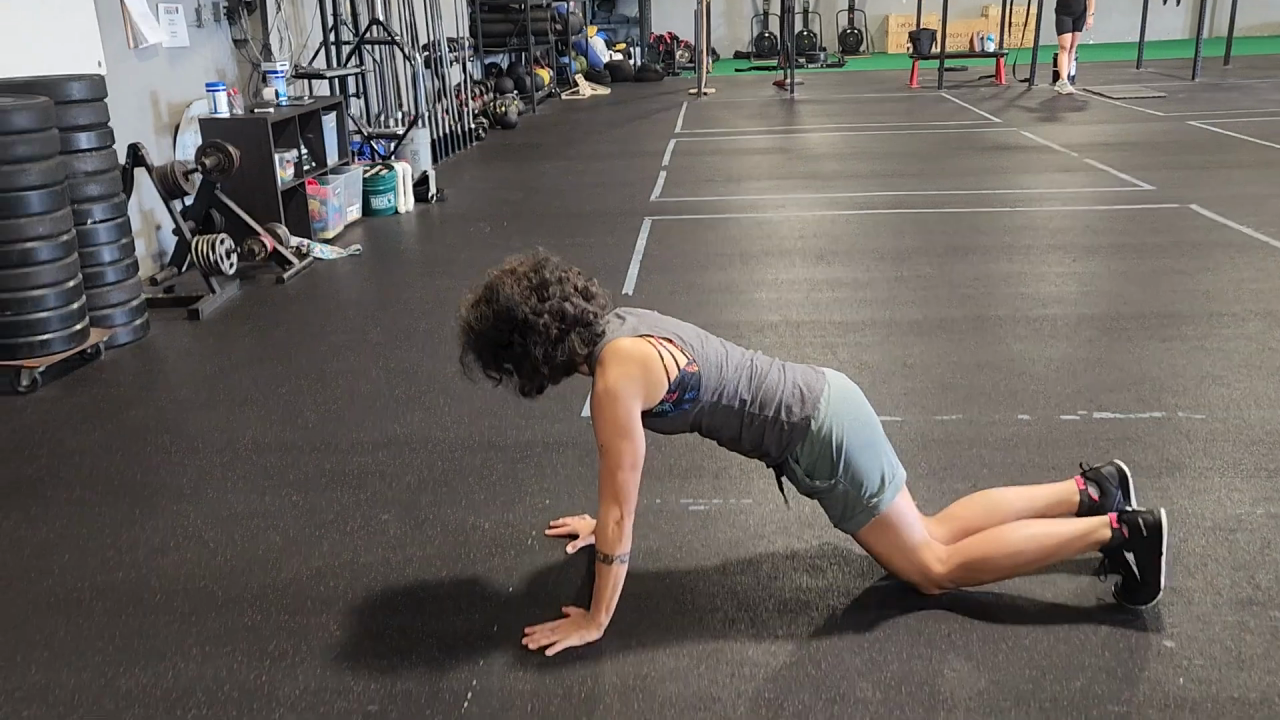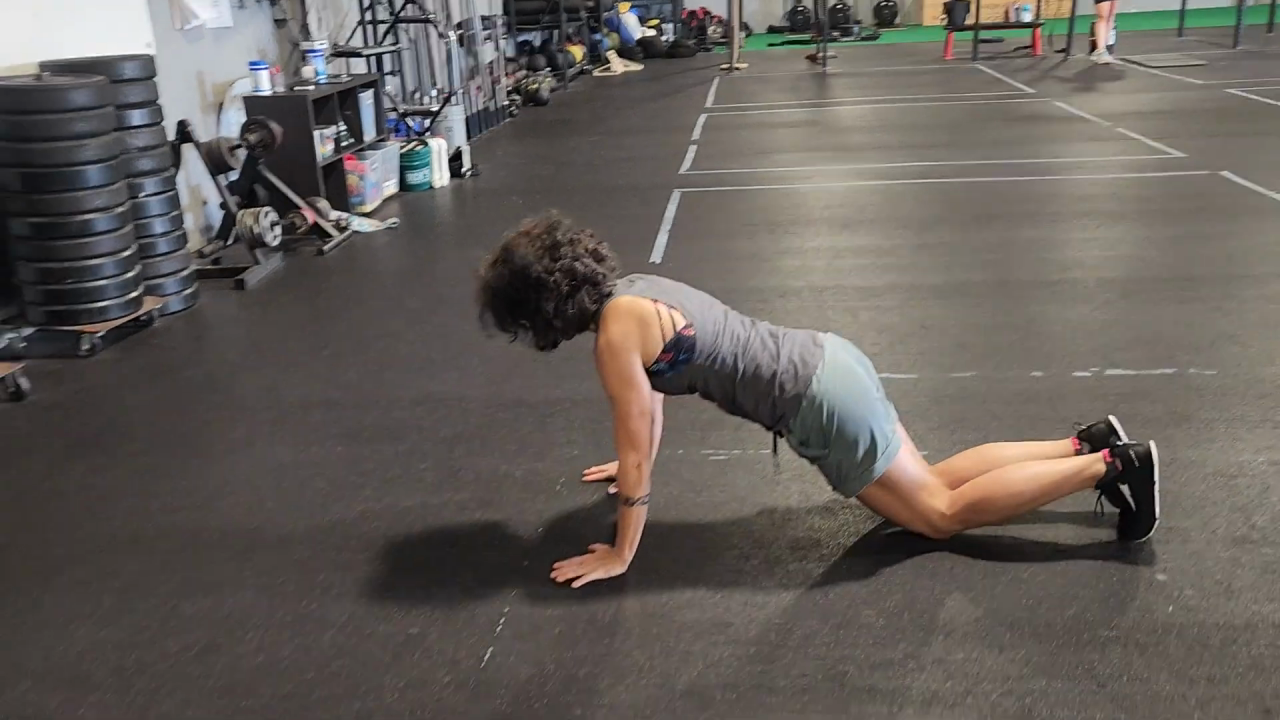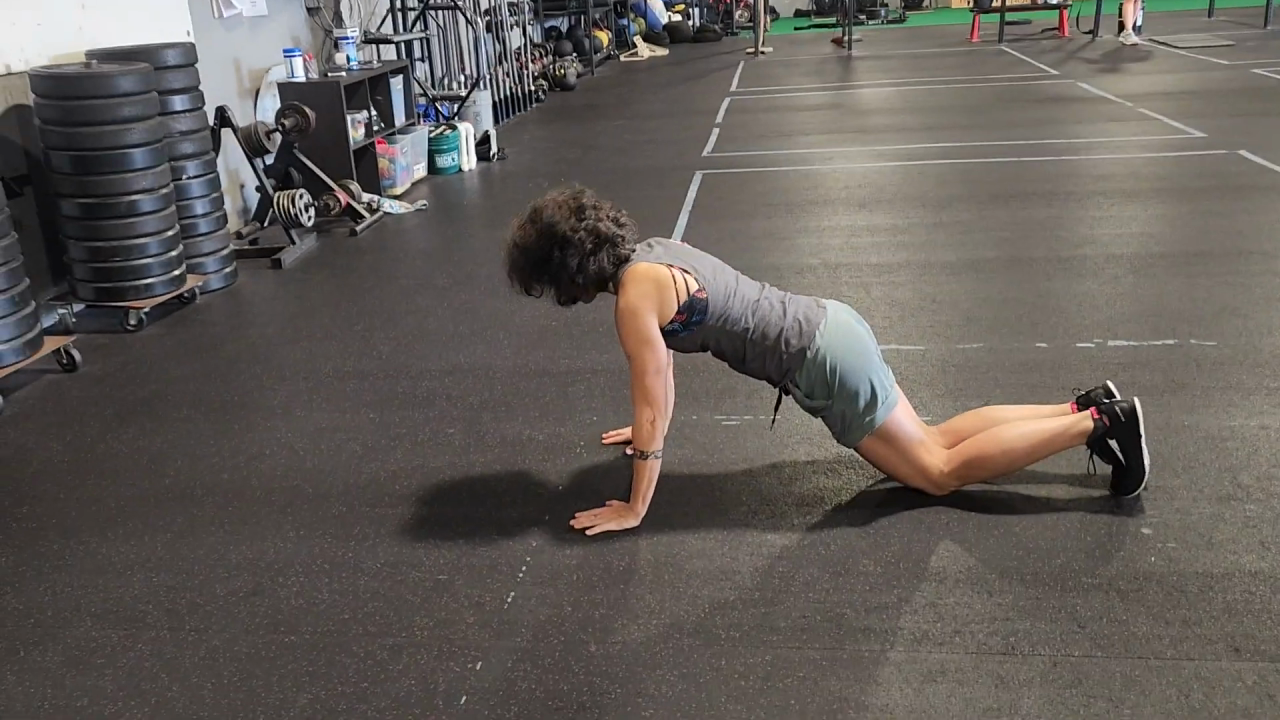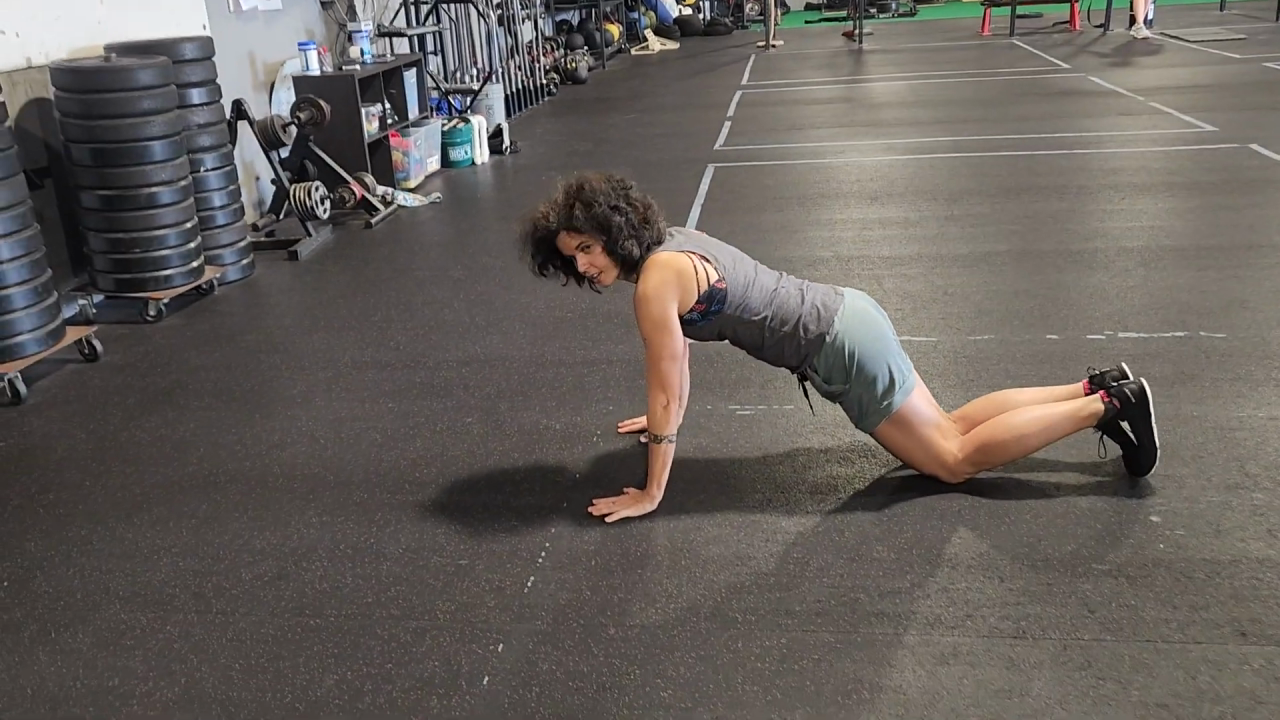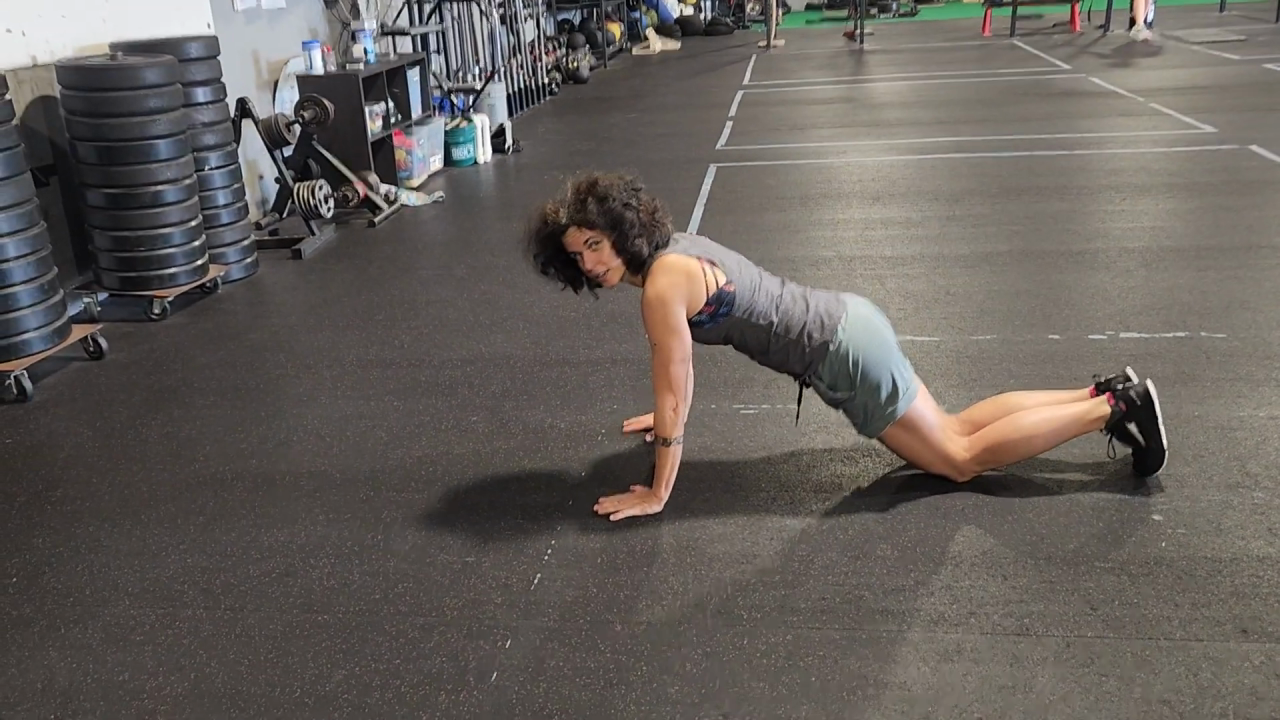
dt=0.4s
person 1, frame 1
left shoulder: (616, 371)
right shoulder: (613, 326)
left elbow: (620, 510)
left wrist: (594, 621)
right wrist: (603, 524)
left hip: (823, 434)
right hip: (820, 401)
left knee: (936, 570)
right knee: (929, 537)
left ankle: (1119, 530)
right ankle: (1088, 491)
person 1, frame 2
left shoulder: (616, 329)
right shoulder: (632, 288)
left elbow: (637, 454)
right elbow: (654, 387)
left wrist: (619, 557)
right wrist: (634, 467)
left hip: (822, 404)
right hip: (827, 360)
left knee: (943, 515)
right knee: (931, 482)
left ankle: (1110, 465)
right ankle: (1083, 445)
person 1, frame 3
left shoulder: (634, 292)
right shoulder: (646, 252)
left elbow: (651, 409)
right elbow: (664, 360)
left wrist: (634, 510)
right wrist: (649, 429)
left hip: (823, 362)
right hip: (828, 327)
left knee: (940, 471)
right knee: (931, 444)
left ankle: (1097, 425)
right ankle: (1083, 408)
person 1, frame 4
left shoulder: (655, 280)
right shoulder: (668, 243)
left elbow: (665, 396)
right elbow: (679, 354)
left wrist: (651, 496)
right wrist: (666, 416)
left hip: (841, 347)
right hip: (845, 316)
left knee: (955, 459)
right knee: (947, 428)
left ankle: (1106, 406)
right ankle: (1097, 389)
person 1, frame 5
left shoulder: (662, 283)
right shoulder: (672, 247)
left elbow: (672, 397)
right elbow: (681, 365)
left wrist: (657, 495)
right wrist: (666, 417)
left hip: (844, 353)
right hip: (845, 322)
left knee: (961, 458)
right knee: (952, 430)
left ankle: (1113, 408)
right ankle: (1103, 393)
